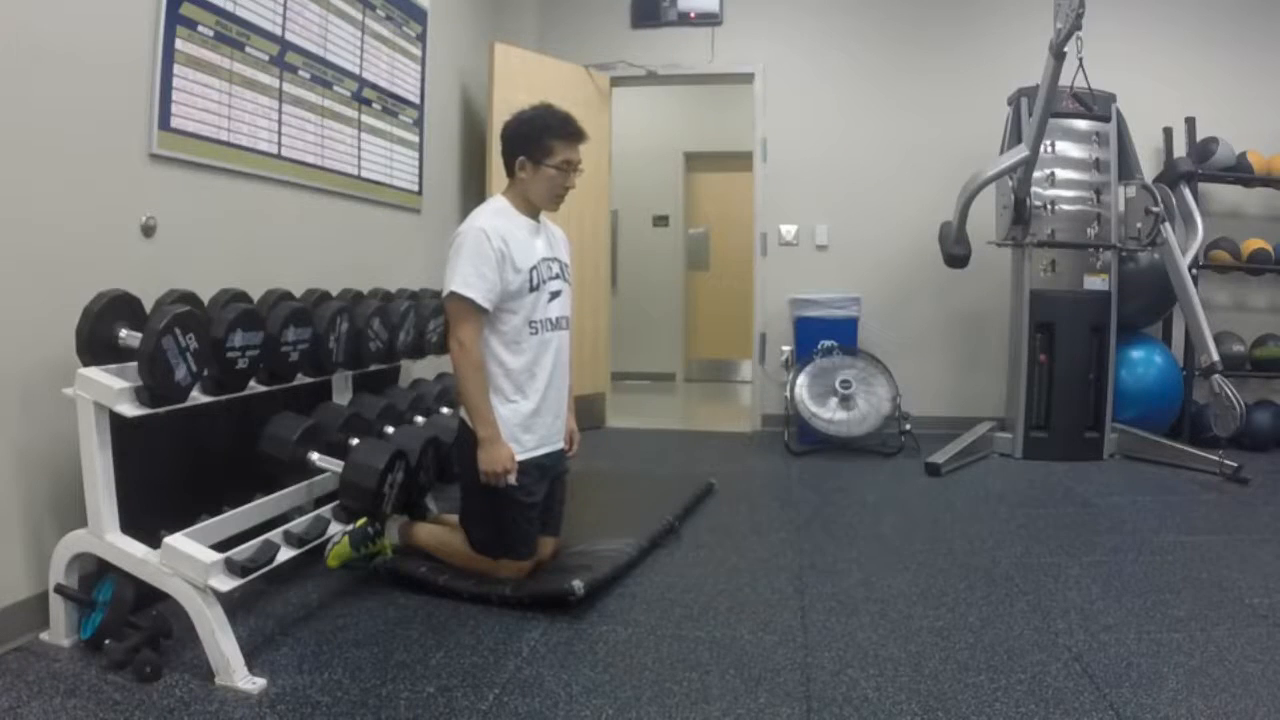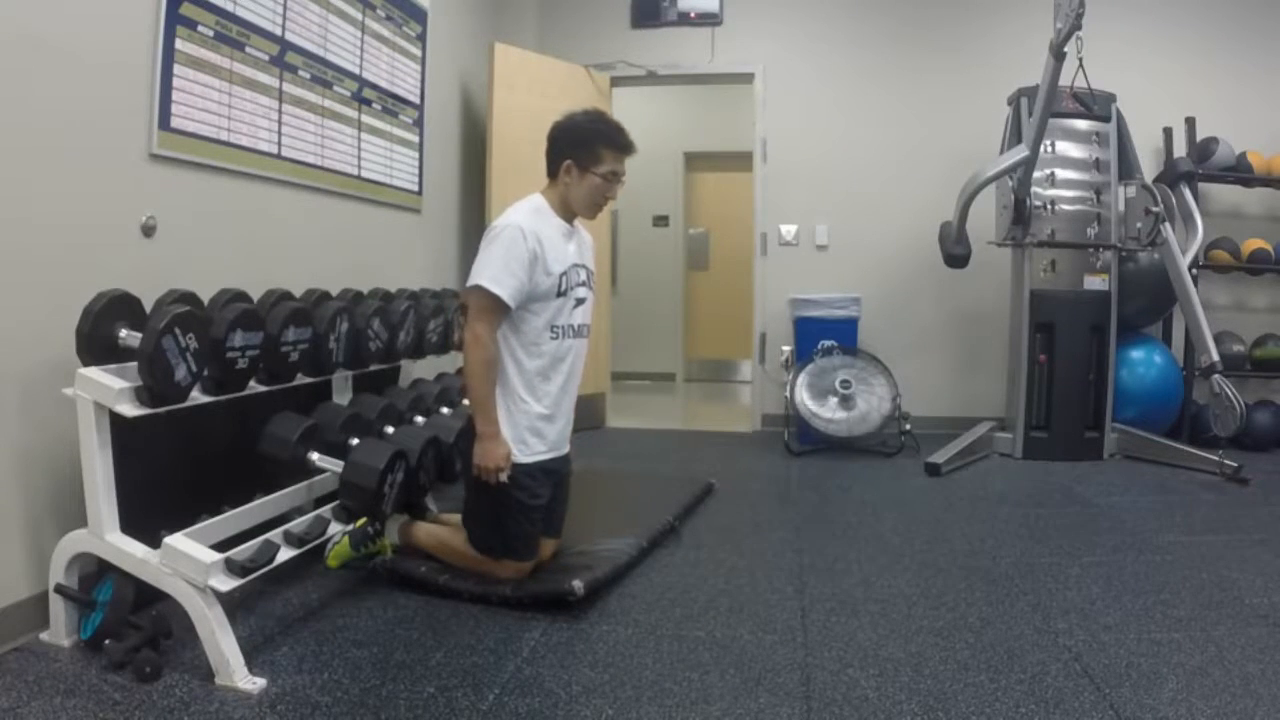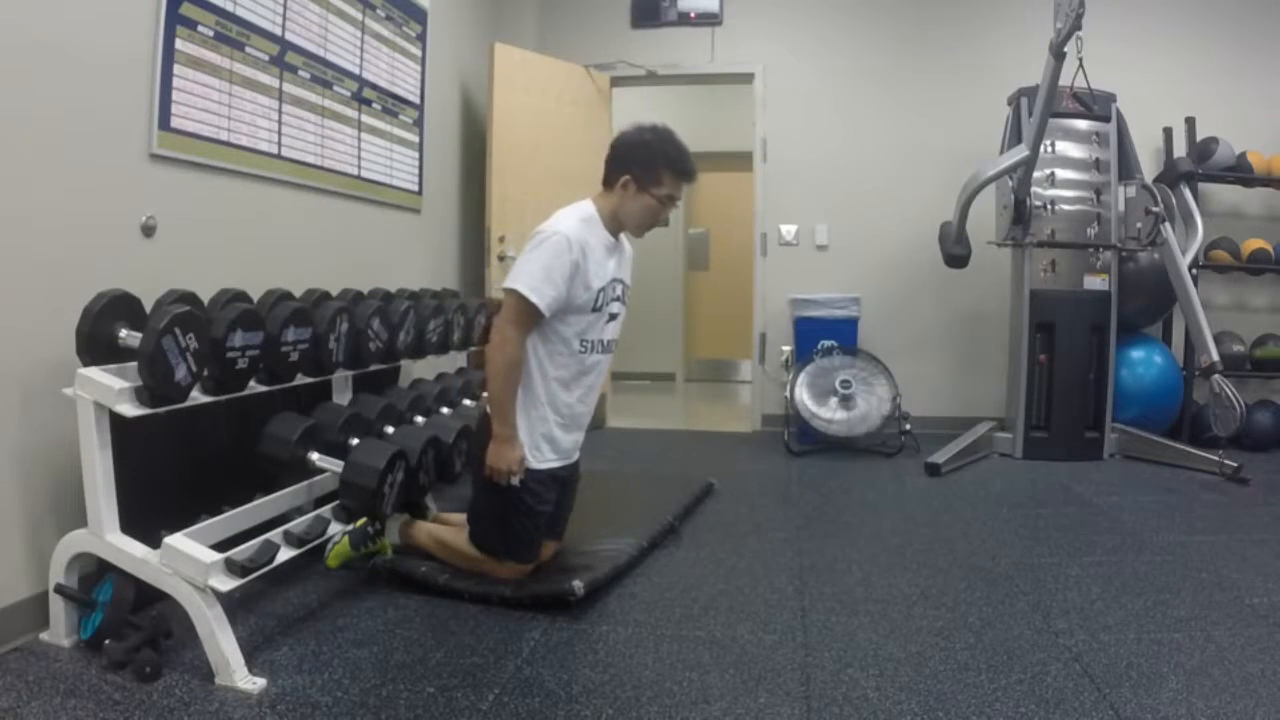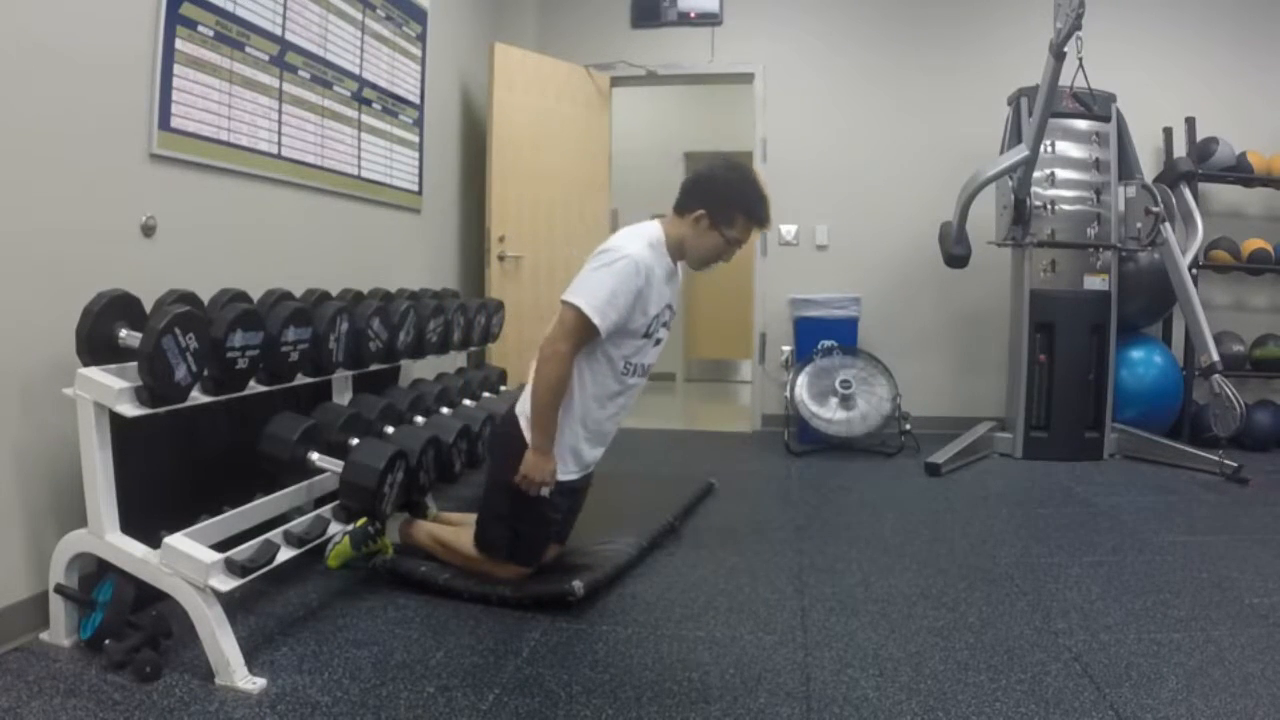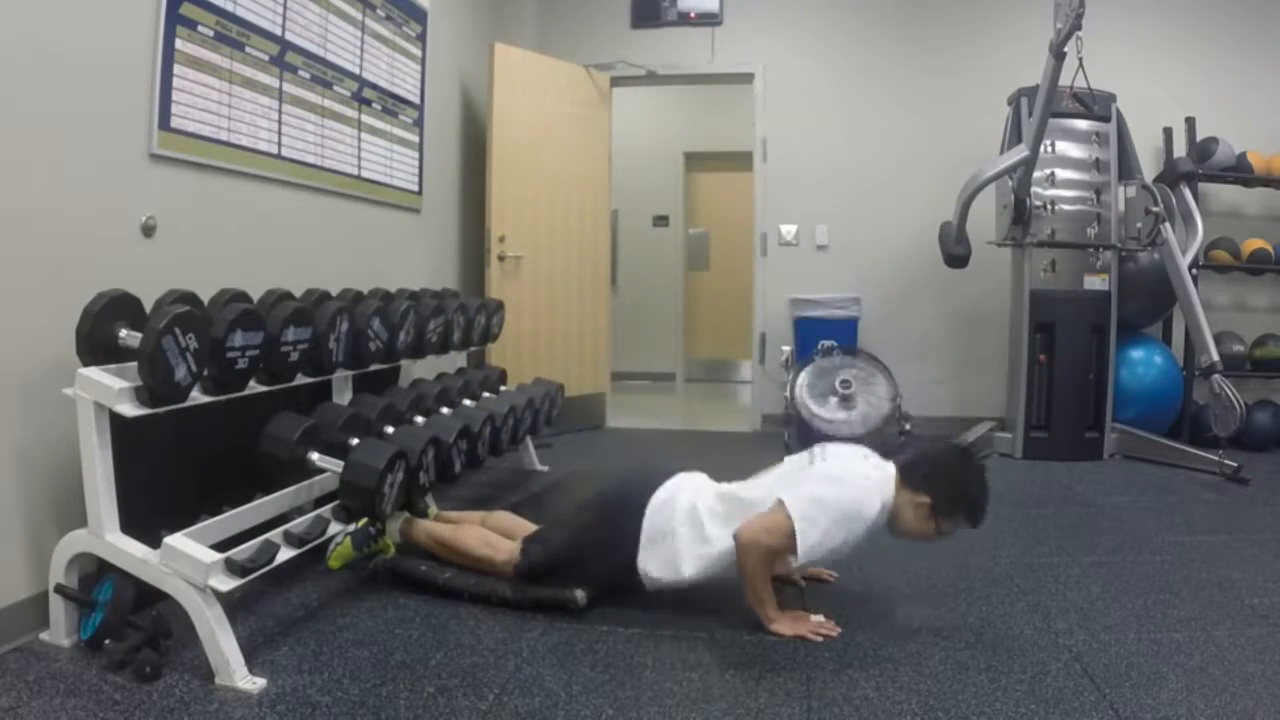
dt=1s
person 1, frame 1
left shoulder: (554, 235)
right shoulder: (486, 233)
right elbow: (464, 341)
left wrist: (567, 412)
right wrist: (489, 438)
left hip: (547, 434)
right hip: (505, 439)
left knee: (540, 550)
right knee: (509, 564)
left ankle: (423, 518)
right ankle: (393, 531)
person 1, frame 2
left shoulder: (580, 238)
right shoulder: (519, 231)
right elbow: (479, 333)
right wrist: (488, 433)
left hip: (552, 437)
right hip: (511, 441)
left knee: (541, 550)
right knee: (510, 564)
left ankle: (422, 518)
right ankle: (395, 531)
person 1, frame 3
left shoulder: (620, 247)
right shoulder: (565, 238)
right elbow: (506, 336)
right wrist: (503, 436)
left hip: (563, 442)
right hip: (523, 443)
left knee: (541, 551)
right knee: (510, 564)
left ankle: (422, 516)
right ankle: (396, 530)
person 1, frame 4
left shoulder: (667, 265)
right shoulder: (632, 259)
right elbow: (557, 350)
right wrist: (542, 450)
left hip: (578, 449)
right hip: (541, 444)
left knee: (542, 553)
right knee: (508, 565)
left ankle: (423, 516)
right ankle: (394, 530)
person 1, frame 5
left shoulder: (863, 466)
right shoulder: (859, 501)
right elbow: (751, 538)
left wrist: (788, 561)
right wrist: (773, 614)
left hip: (660, 502)
right hip: (642, 536)
left knee: (527, 537)
right knee: (513, 558)
left ankle: (418, 513)
right ankle: (396, 530)
